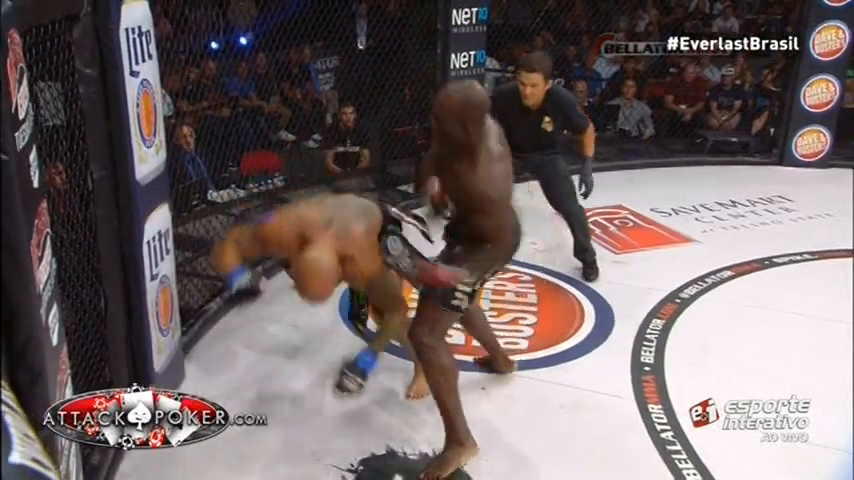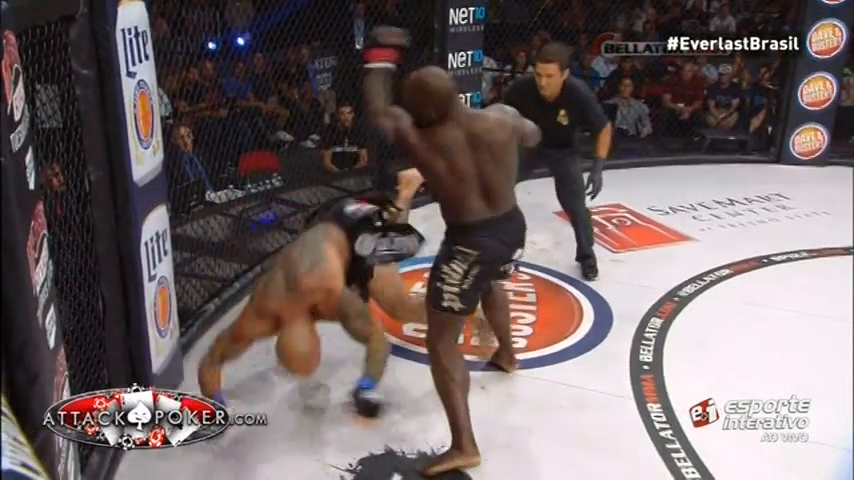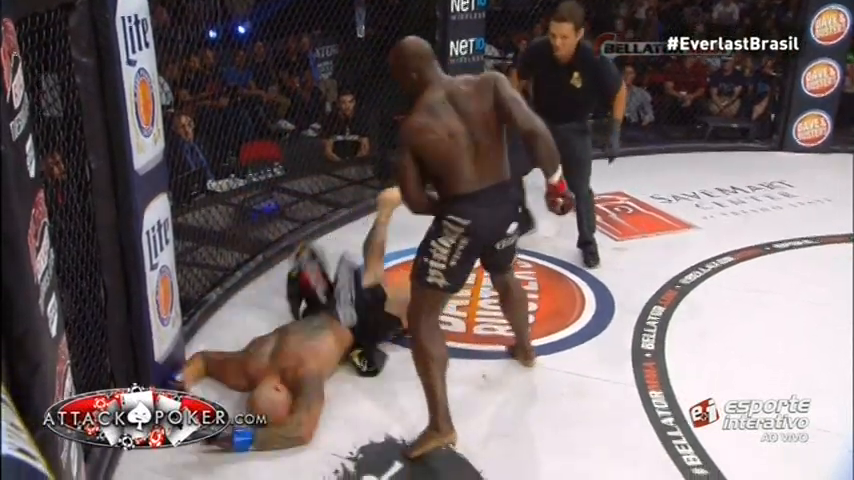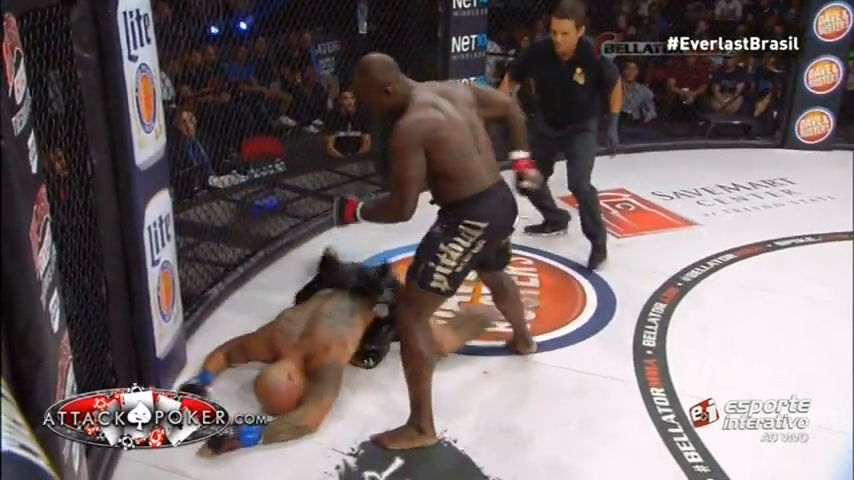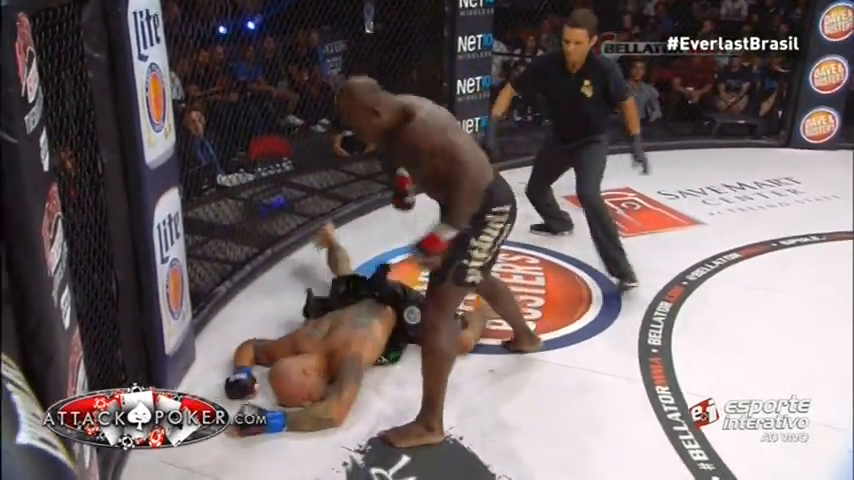
dt=0.4s
person 1, frame 1
left shoulder: (485, 178)
right shoulder: (472, 123)
left elbow: (504, 242)
right elbow: (435, 159)
left wrist: (459, 273)
right wrist: (433, 185)
left hip: (478, 245)
right hip: (467, 227)
left knee: (426, 334)
right knee: (454, 300)
left ankle: (459, 441)
right ankle: (499, 357)
person 1, frame 2
left shoulder: (421, 142)
right shoulder: (503, 118)
left elbow: (378, 110)
right elbow: (532, 136)
left wrist: (380, 58)
left hip: (470, 244)
right hip: (512, 227)
left knee: (441, 341)
right knee: (488, 283)
left ankle: (464, 446)
right ankle: (506, 353)
person 1, frame 3
left shoulder: (412, 126)
right shoulder: (490, 85)
left elbow: (414, 201)
right elbow: (534, 130)
right wrist: (555, 180)
left hip: (460, 217)
right hip: (507, 203)
left knee: (422, 316)
right knee: (504, 278)
left ankle: (440, 424)
right ankle: (524, 347)
person 1, frame 4
left shoulder: (408, 129)
right shoulder: (457, 89)
left elbow: (402, 208)
right elbow: (509, 108)
left wrist: (355, 211)
right wrist: (522, 161)
left hip: (467, 219)
right hip: (502, 201)
left knee: (410, 315)
right knee: (494, 275)
left ankle: (421, 426)
right ankle: (523, 338)
person 1, frame 5
left shoulder: (420, 127)
right shoulder: (399, 114)
left elbow: (471, 176)
left wrist: (440, 236)
right wrist: (401, 180)
left hip: (485, 209)
right hip: (483, 204)
left knee: (436, 313)
right knee: (478, 278)
left ankle: (429, 424)
right ankle: (525, 336)
person 2, frame 1
left shoulder: (362, 264)
right shoulder: (282, 230)
left elbow: (396, 308)
right elbow: (224, 251)
left wrist: (369, 357)
right wrist: (235, 279)
left hip: (379, 226)
left knee: (386, 314)
left ankle: (424, 367)
person 2, frame 2
left shoulder: (329, 297)
right shoulder: (256, 322)
left elbow: (376, 338)
right elbow: (209, 367)
left wrist: (367, 387)
left hip: (346, 231)
left knee: (398, 306)
person 2, frame 3
left shoulder: (305, 372)
right shoulder: (244, 370)
left elbow: (302, 432)
right elbow: (203, 358)
left wrist: (241, 440)
right wrist: (182, 381)
left hip: (352, 318)
right hip: (323, 319)
person 2, frame 4
left shoulder: (327, 359)
right shoulder: (272, 340)
left elbow: (308, 421)
right elbow: (224, 352)
left wrist: (247, 436)
right wrist: (202, 379)
left hip: (375, 299)
right hip: (331, 291)
left knee: (444, 342)
left ankle: (488, 313)
right ankle: (335, 261)
person 2, frame 5
left shoulder: (347, 357)
right shoulder: (298, 344)
left elbow: (334, 414)
right elbow: (248, 347)
left wrist: (276, 421)
right wrist: (242, 372)
left hip: (392, 306)
right hip: (355, 297)
left knee: (462, 341)
right knee: (346, 276)
left ankle: (484, 310)
right ankle: (331, 240)
person 3, frame 1
left shoulder: (562, 99)
right shoulder: (503, 96)
left elbow: (587, 129)
left wrist: (587, 167)
left hip: (547, 155)
right hip: (508, 153)
left knee: (571, 208)
left ankle: (587, 257)
person 3, frame 2
left shoulder: (579, 95)
right shoulder: (522, 88)
left elbow: (604, 130)
left wrist: (597, 169)
left hip: (562, 151)
left knee: (576, 208)
left ankle: (587, 257)
person 3, frame 3
left shoulder: (594, 59)
right shoulder: (536, 51)
left elbow: (620, 90)
right elbow: (519, 79)
left wrist: (614, 132)
left hip: (574, 127)
right hip: (538, 120)
left knee: (579, 187)
left ankle: (587, 243)
person 3, frame 4
left shoulder: (595, 55)
right shoulder: (538, 52)
left elbow: (615, 86)
right elbow: (511, 81)
left wrist: (613, 125)
left hip: (580, 128)
right hip: (546, 127)
left knee: (579, 184)
left ankle: (598, 240)
right ankle: (557, 219)
person 3, frame 5
left shoulder: (604, 69)
right shoulder: (547, 64)
left elbow: (627, 103)
right elbow: (511, 90)
left wrist: (636, 143)
right wrist: (492, 125)
left hip: (591, 143)
right hip: (559, 140)
left knee: (588, 195)
right knee: (535, 189)
left ankle: (620, 267)
right ankle: (559, 222)
